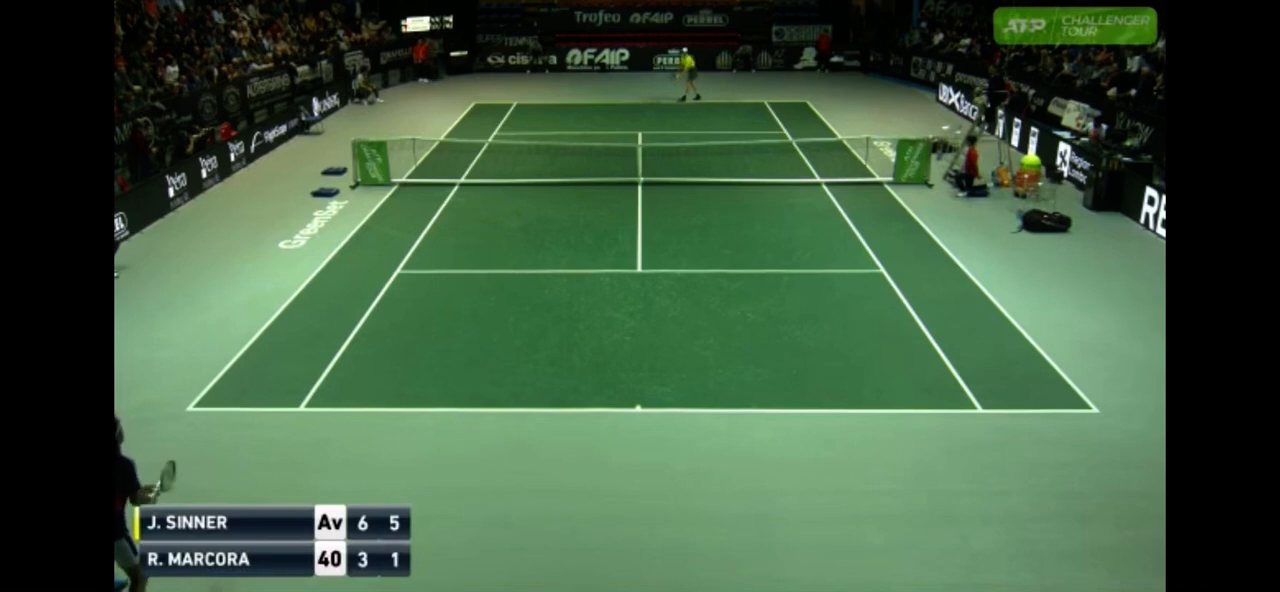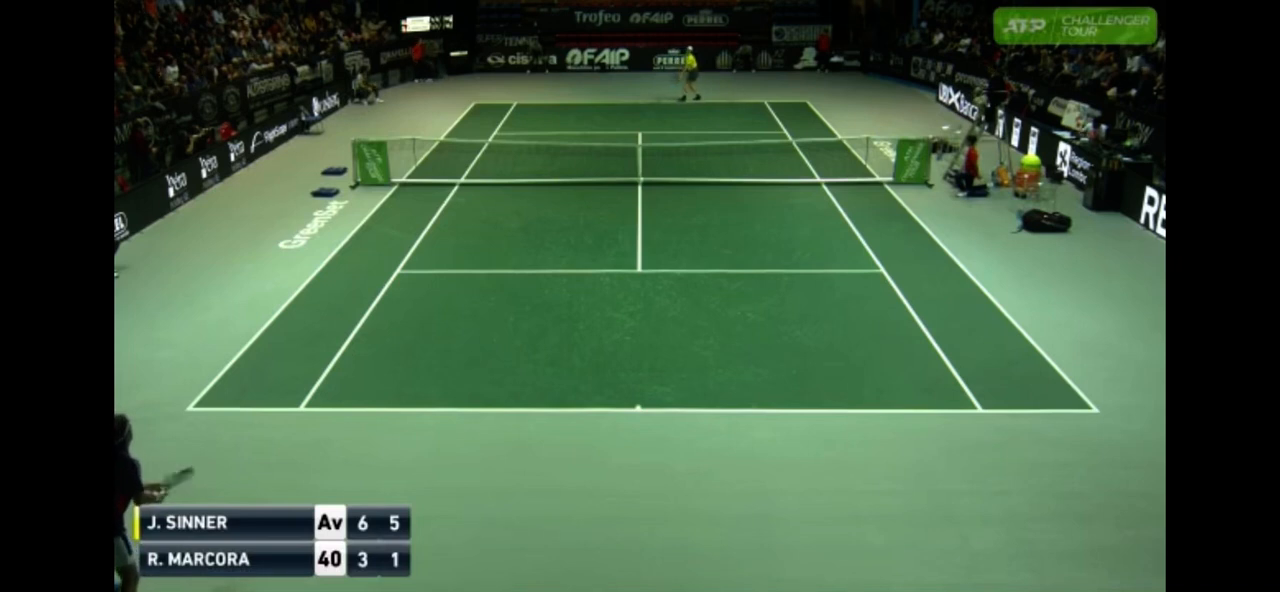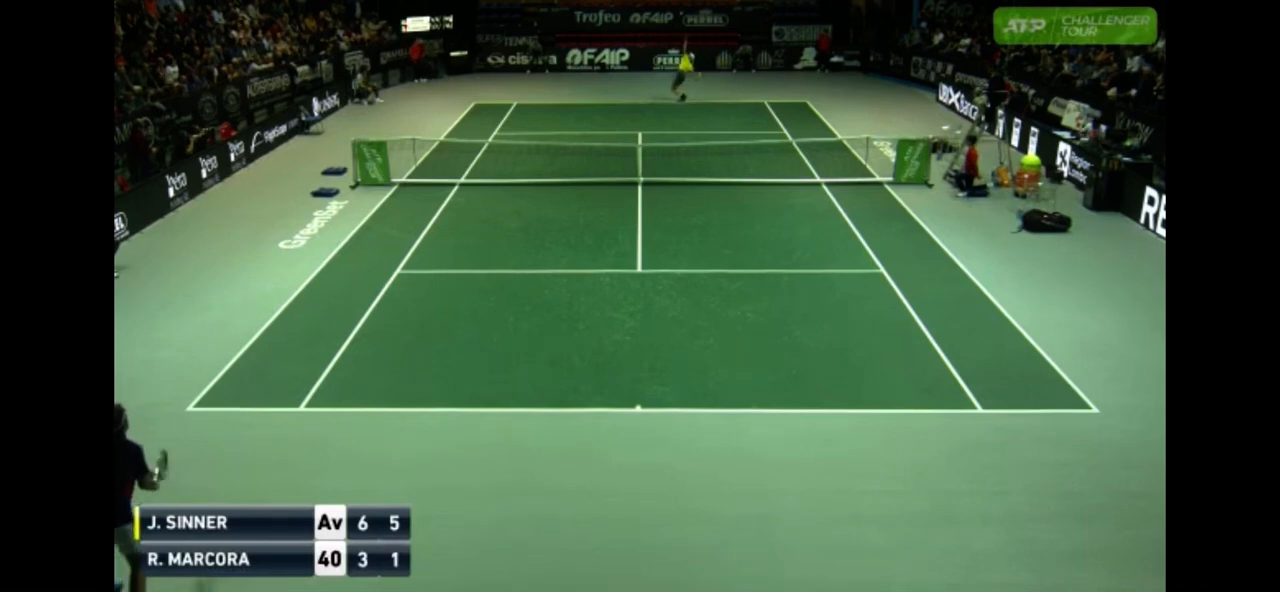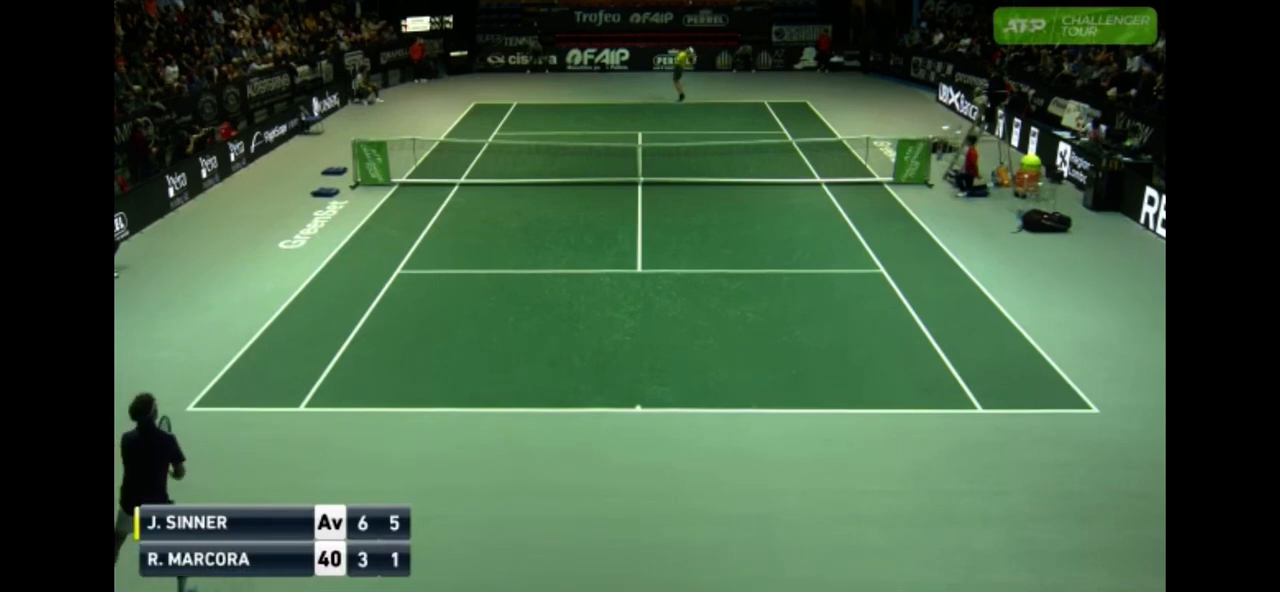
dt=0.5s
person 1, frame 1
right shoulder: (124, 464)
right elbow: (136, 499)
left wrist: (140, 490)
right wrist: (151, 496)
right hip: (116, 530)
right knee: (139, 576)
person 1, frame 2
right shoulder: (128, 464)
right elbow: (139, 499)
left wrist: (145, 488)
right wrist: (158, 496)
right hip: (113, 528)
right knee: (130, 575)
person 1, frame 3
right shoulder: (132, 450)
right elbow: (146, 484)
left wrist: (147, 474)
right wrist: (157, 474)
right hip: (121, 516)
right knee: (139, 564)
person 1, frame 4
left shoulder: (127, 439)
right shoulder: (167, 439)
right elbow: (180, 473)
right wrist: (169, 469)
left hip: (130, 503)
right hip: (157, 505)
left knee: (117, 540)
